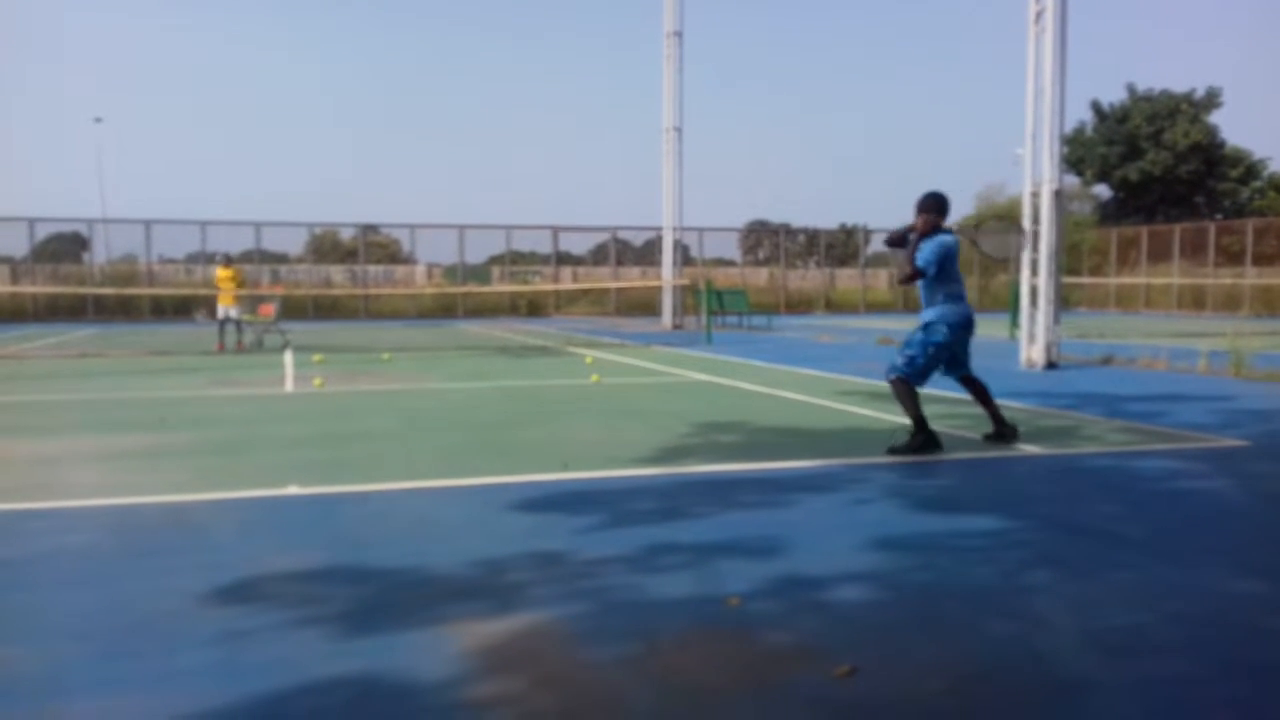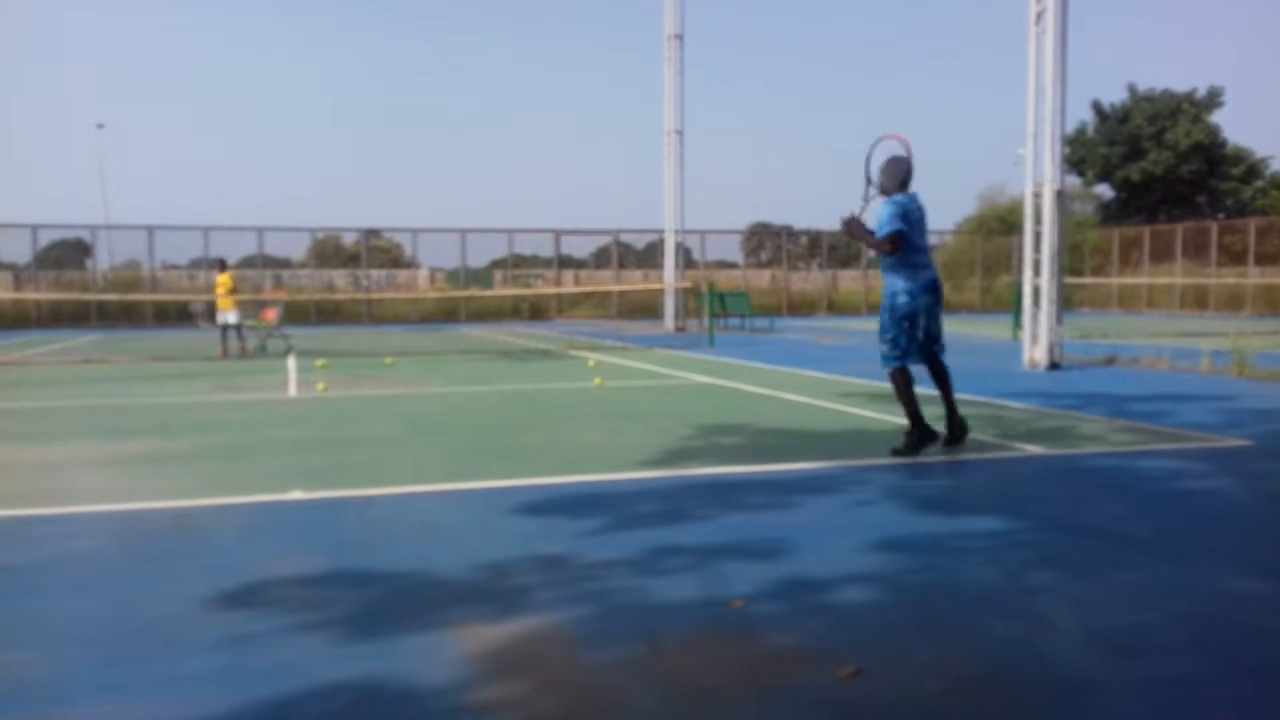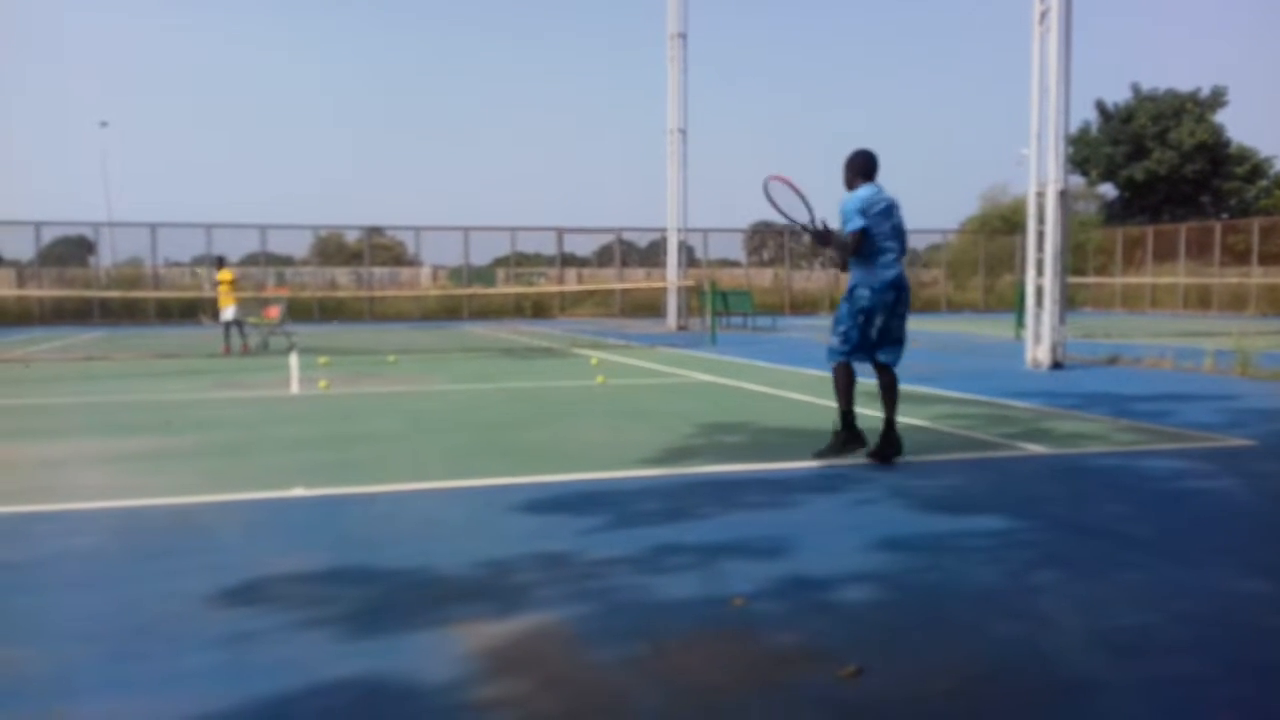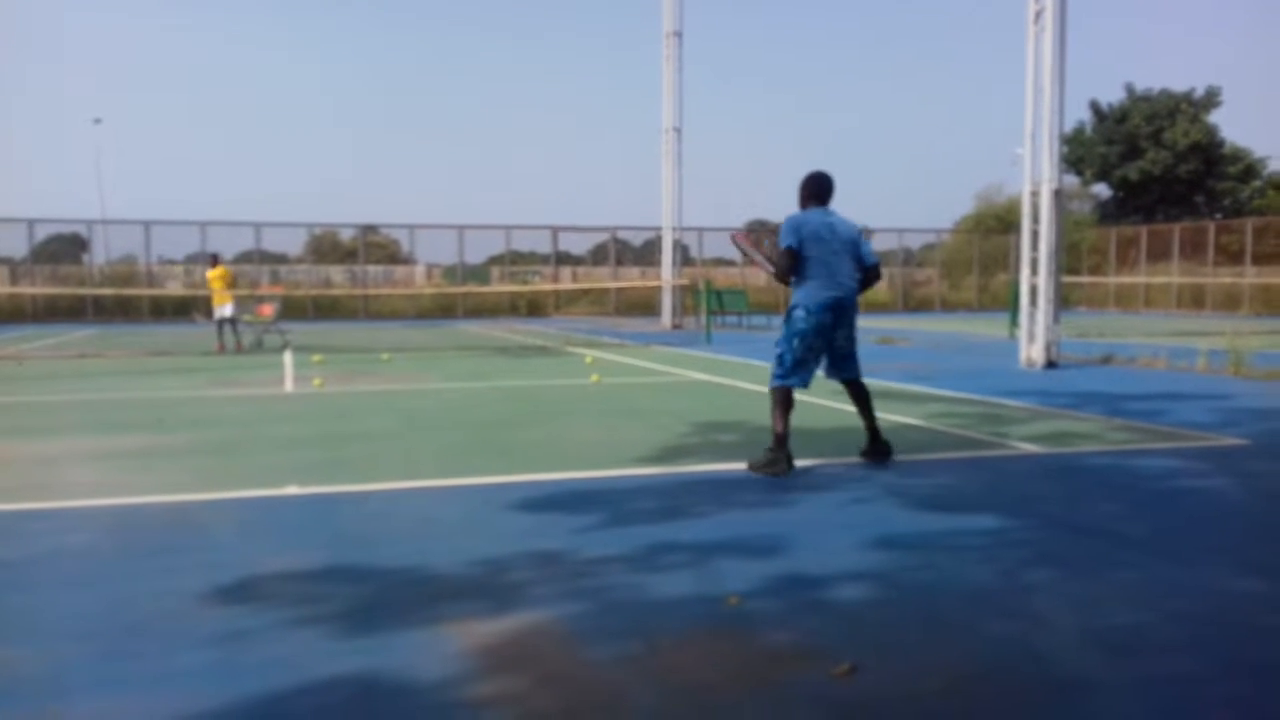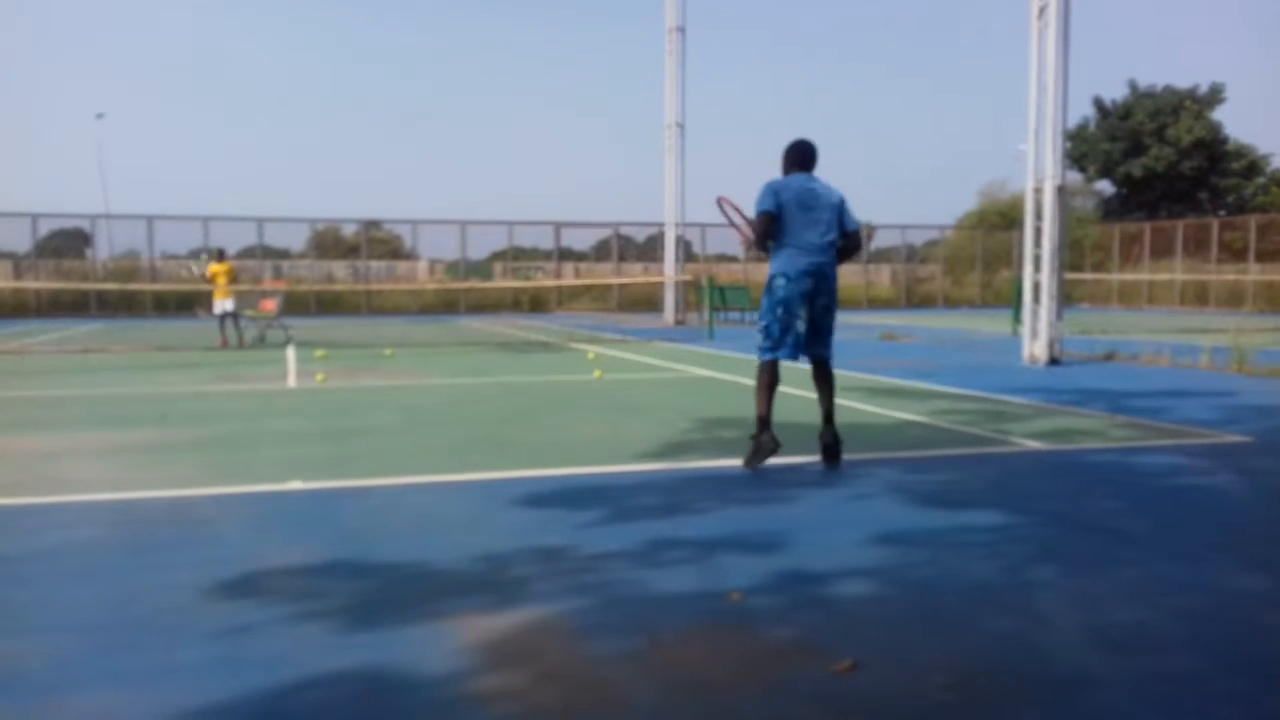
dt=0.2s
person 1, frame 1
left shoulder: (939, 243)
right shoulder: (933, 236)
left elbow: (905, 277)
right elbow: (891, 241)
left wrist: (915, 239)
right wrist: (911, 230)
left hip: (941, 323)
right hip: (958, 318)
left knee: (898, 376)
right knee: (964, 376)
left ankle: (923, 433)
right ankle: (1002, 426)
person 1, frame 2
left shoulder: (893, 206)
right shoulder: (912, 203)
left elbow: (891, 246)
left wrist: (860, 234)
right wrist: (861, 230)
left hip: (906, 291)
right hip: (927, 286)
left knee: (895, 362)
right knee: (932, 355)
left ankle: (919, 429)
right ankle: (952, 419)
person 1, frame 3
left shoulder: (854, 201)
right shoulder: (888, 201)
left elbow: (854, 245)
left wrist: (829, 240)
left hip: (869, 286)
right hip: (896, 284)
left knee: (841, 357)
right knee: (884, 363)
left ankle: (848, 430)
right ankle: (890, 435)
person 1, frame 4
left shoulder: (795, 223)
right shoulder: (850, 229)
left elbow: (784, 267)
right elbow: (873, 273)
left wrist: (783, 278)
left hip: (808, 307)
right hip: (844, 305)
left knee: (783, 380)
right knee: (850, 377)
left ankle: (780, 451)
right ankle: (877, 441)
person 1, frame 5
left shoulder: (775, 188)
right shoulder: (833, 195)
left elbow: (761, 231)
right elbow: (854, 243)
left wrist: (764, 245)
left hip: (787, 276)
right hip: (824, 277)
left knee: (770, 355)
right knee: (820, 357)
left ankle: (763, 432)
right ankle: (828, 428)
